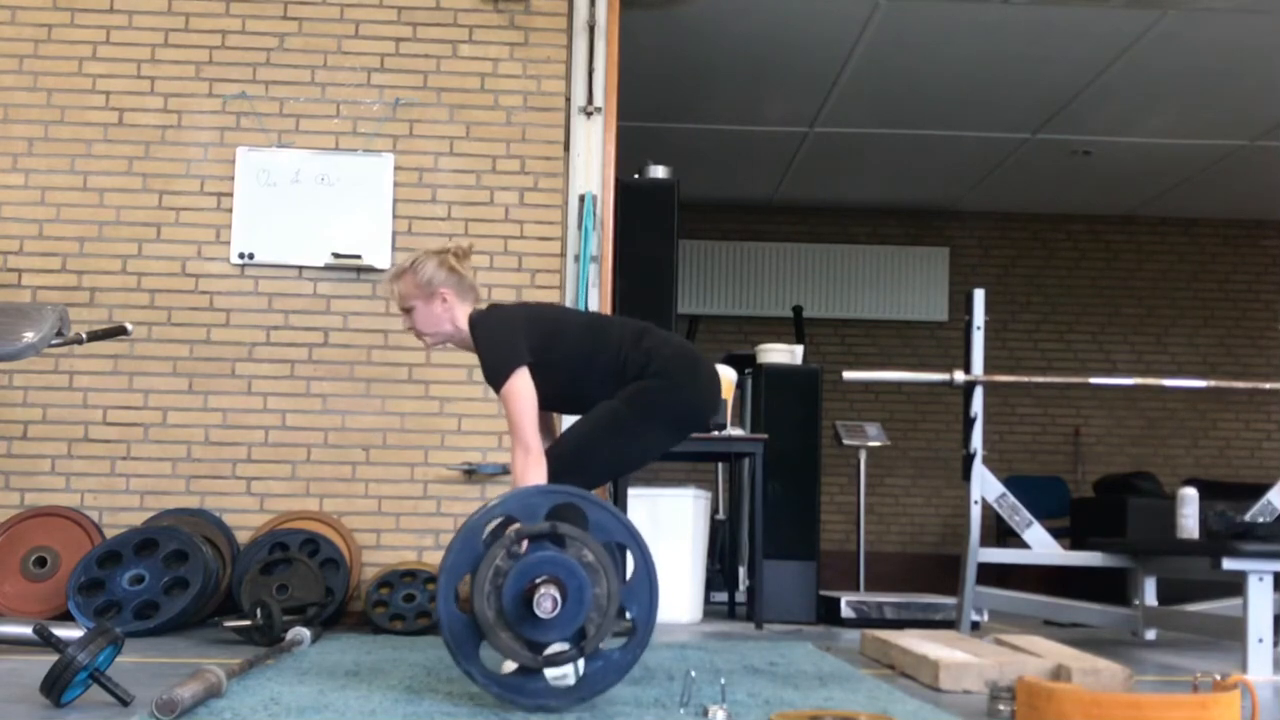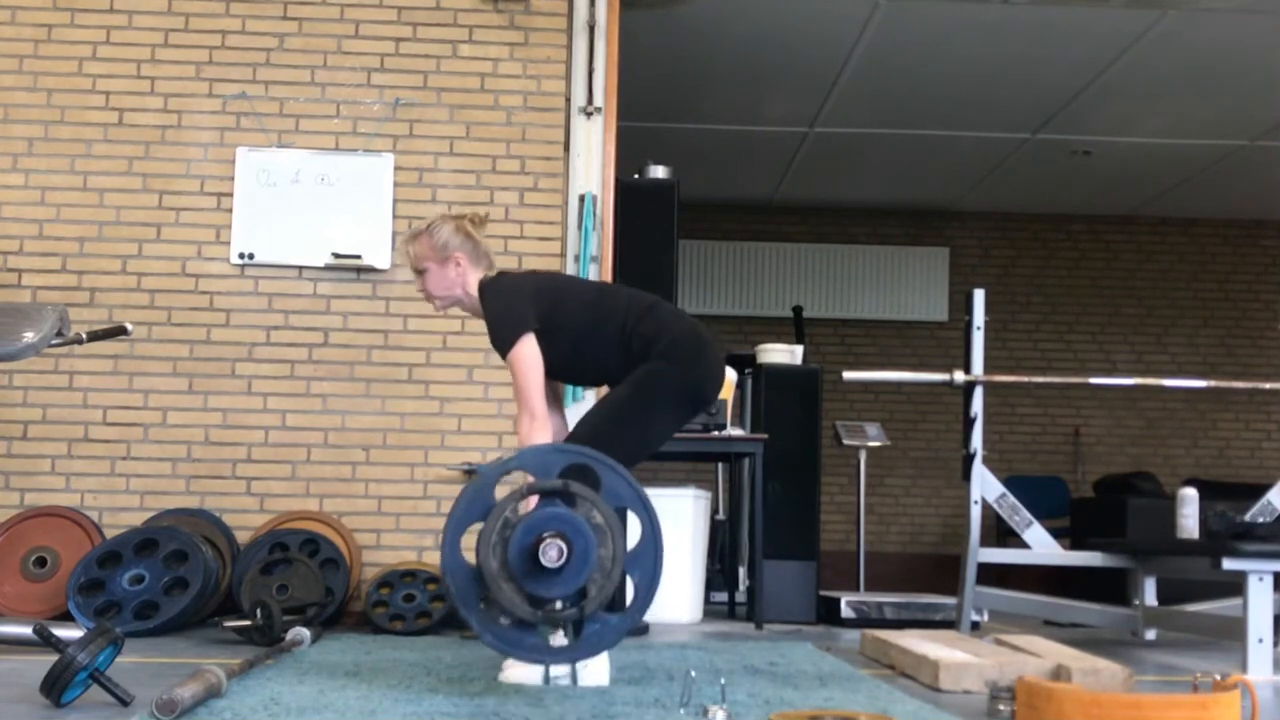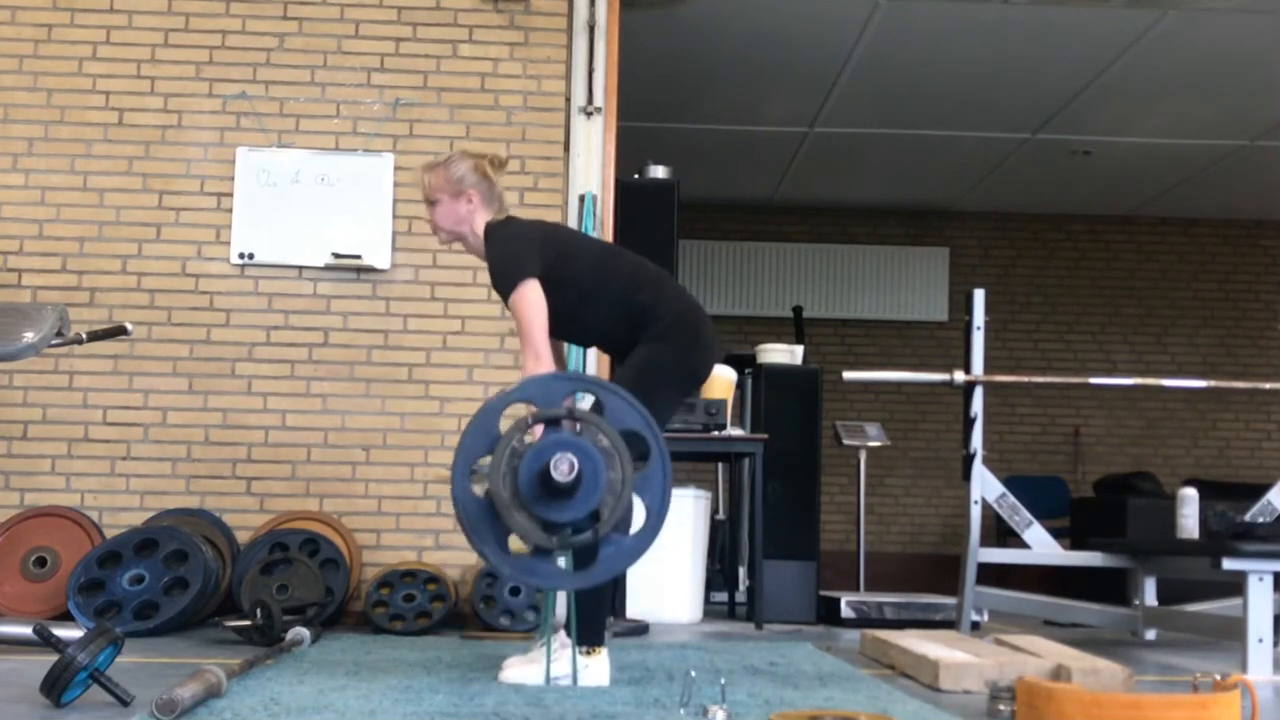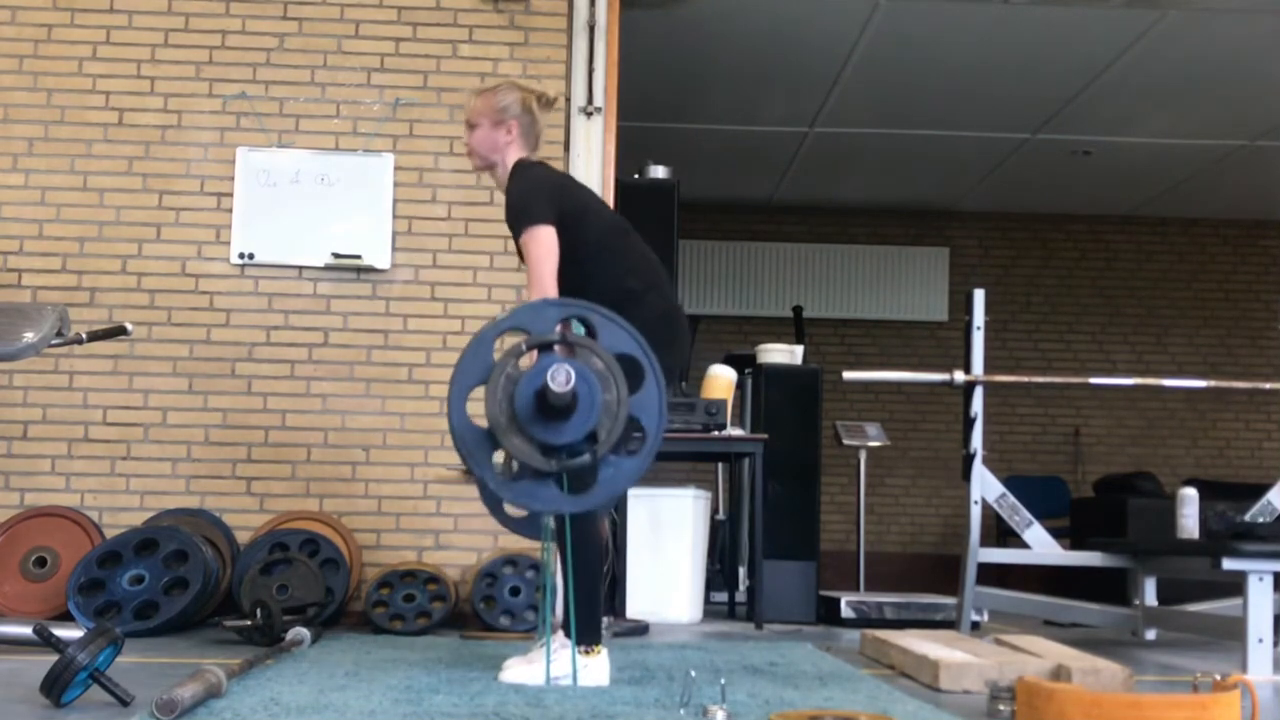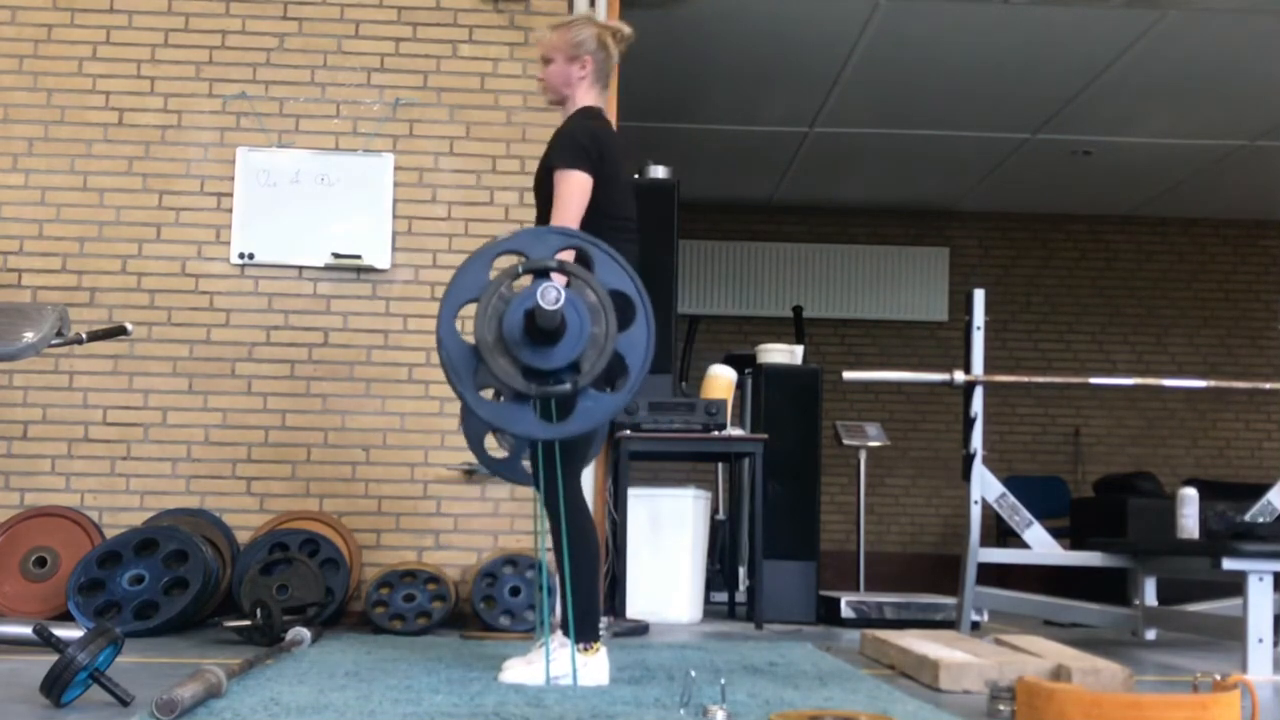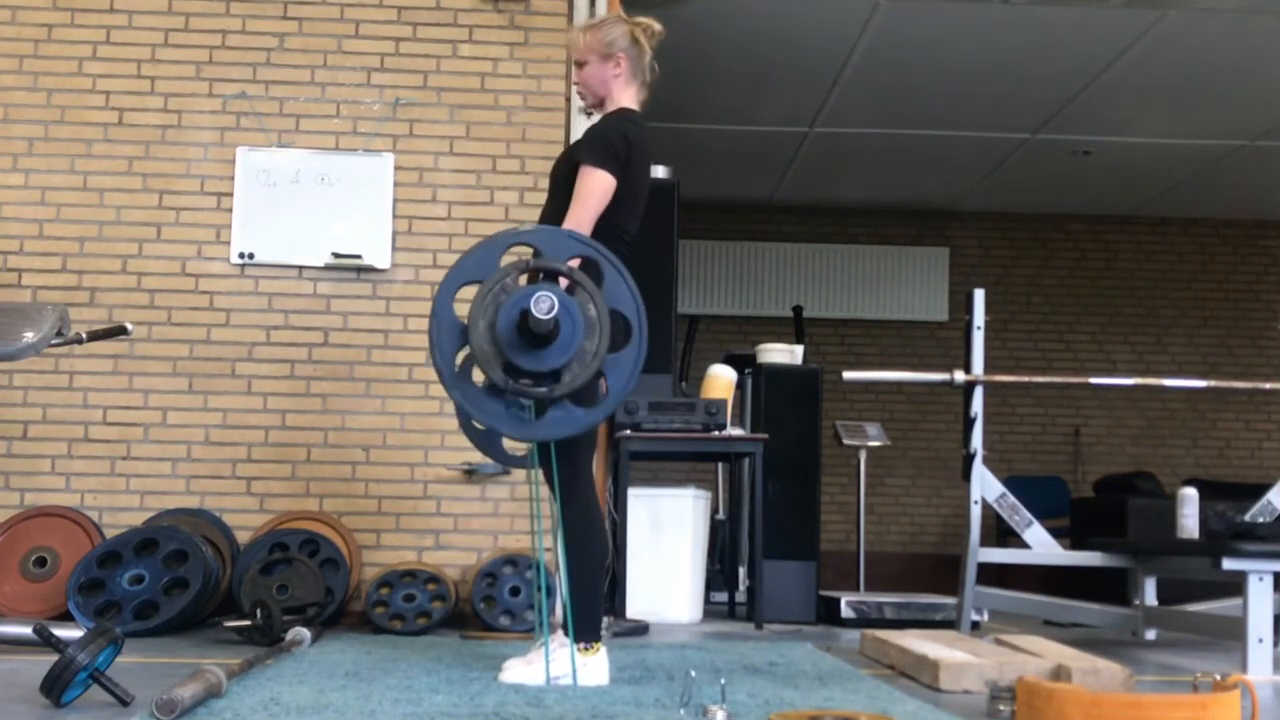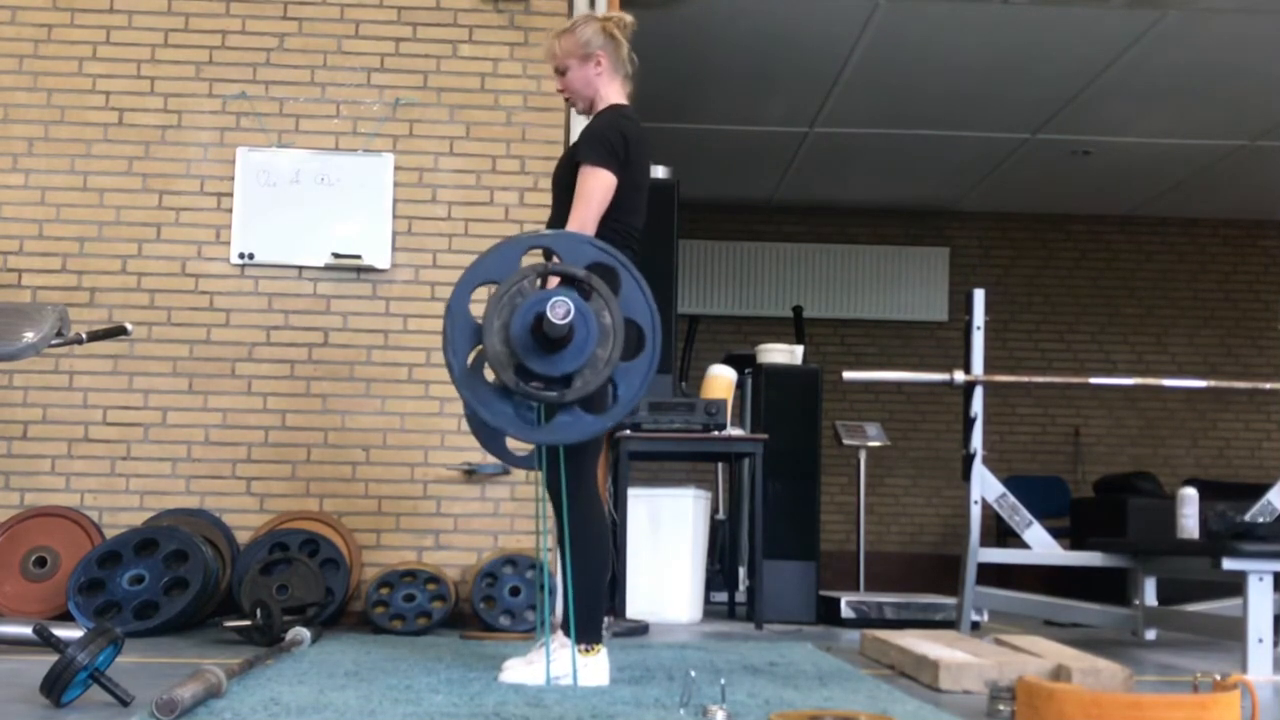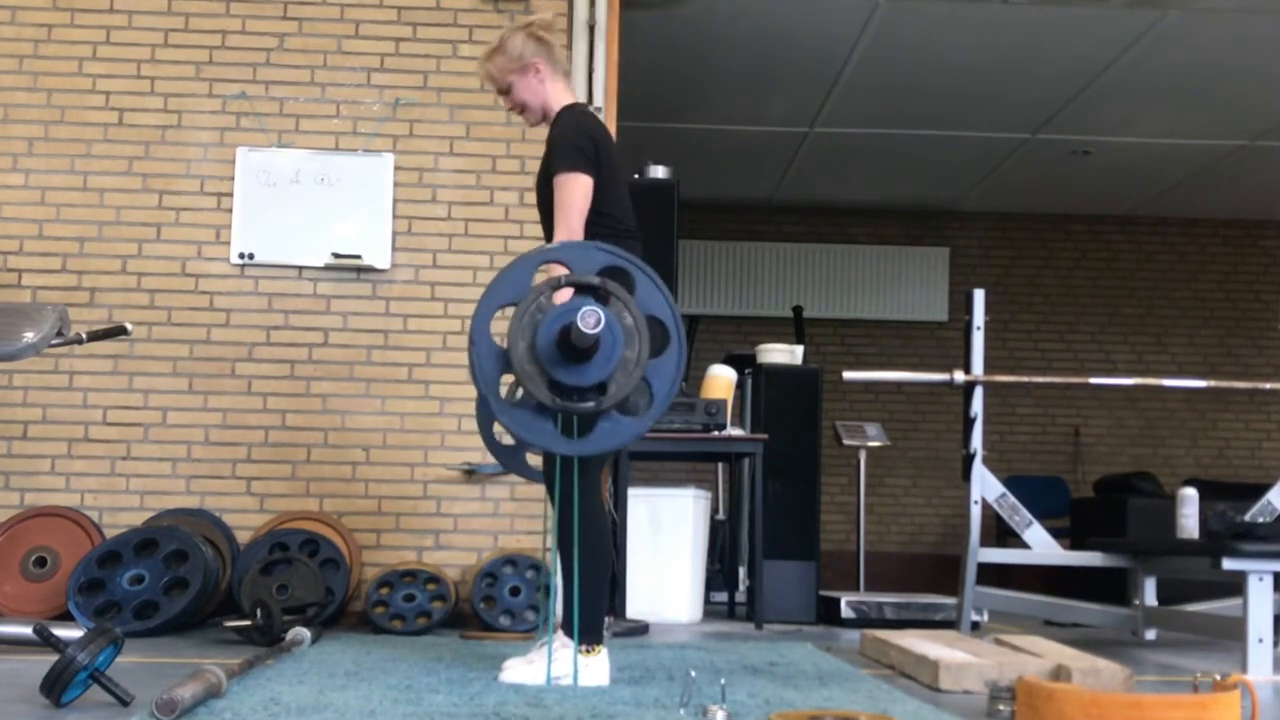
dt=0.4s
person 1, frame 1
left shoulder: (495, 335)
right shoulder: (504, 330)
left elbow: (528, 451)
right elbow: (541, 446)
left hip: (673, 384)
right hip: (678, 382)
left knee: (558, 482)
right knee: (558, 482)
person 1, frame 2
left shoulder: (502, 300)
right shoulder: (514, 297)
left elbow: (534, 418)
right elbow: (549, 412)
left hip: (677, 362)
right hip: (678, 363)
right knee: (572, 488)
person 1, frame 3
left shoulder: (508, 244)
right shoulder: (518, 242)
left elbow: (537, 358)
right elbow: (549, 356)
left hip: (670, 343)
right hip: (666, 342)
left ankle: (587, 652)
right ankle: (580, 637)
person 1, frame 4
left shoulder: (528, 187)
right shoulder: (540, 185)
left elbow: (544, 298)
right elbow: (557, 294)
left hip: (641, 339)
right hip: (643, 336)
left knee: (572, 486)
right knee: (569, 485)
left ankle: (585, 651)
right ankle: (578, 636)
person 1, frame 5
left shoulder: (578, 134)
right shoulder: (595, 135)
left elbow: (564, 237)
left knee: (560, 483)
right knee: (557, 481)
left ankle: (584, 650)
right ankle: (576, 636)
person 1, frame 6
left shoulder: (610, 133)
right shoulder: (629, 138)
left elbow: (576, 230)
left knee: (570, 482)
right knee: (569, 479)
left ankle: (585, 649)
right ankle: (580, 635)
person 1, frame 7
left shoulder: (607, 130)
right shoulder: (623, 133)
left elbow: (581, 231)
left knee: (572, 483)
right knee: (570, 482)
left ankle: (584, 650)
right ankle: (577, 635)
person 1, frame 8
left shoulder: (571, 131)
right shoulder: (582, 130)
left elbow: (570, 237)
left knee: (575, 481)
right knee: (570, 479)
left ankle: (585, 649)
right ankle: (577, 634)
